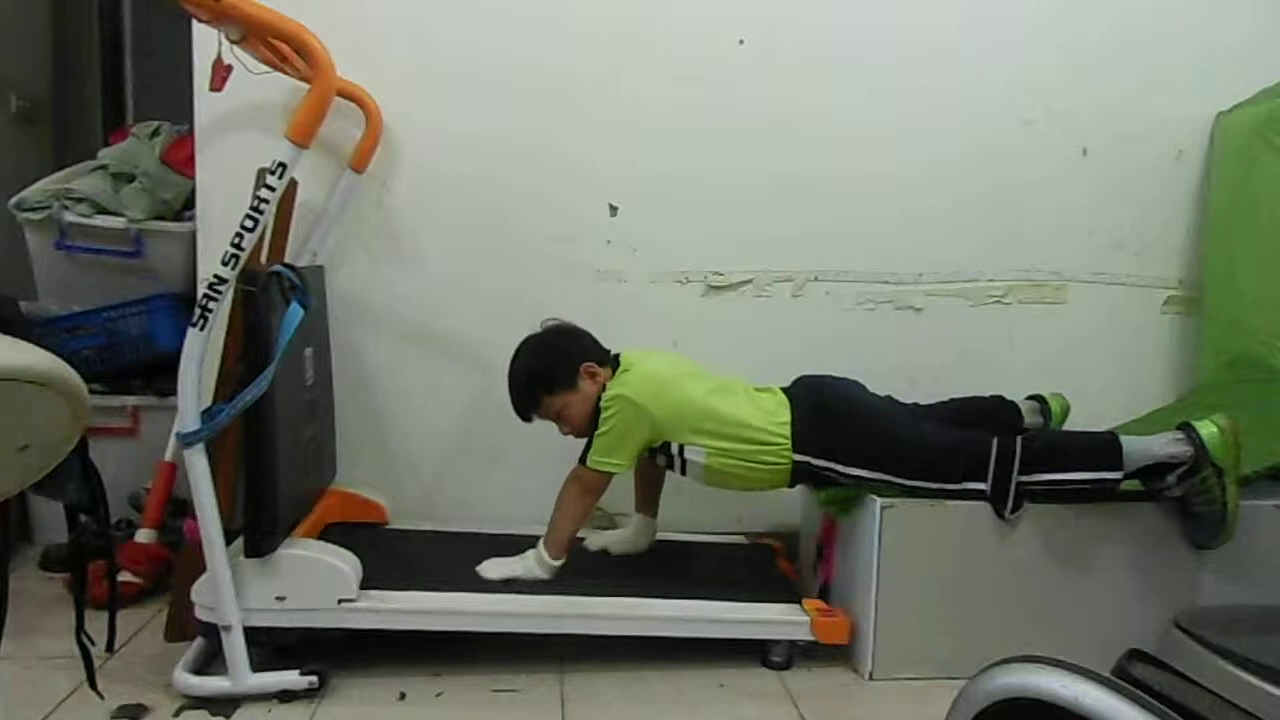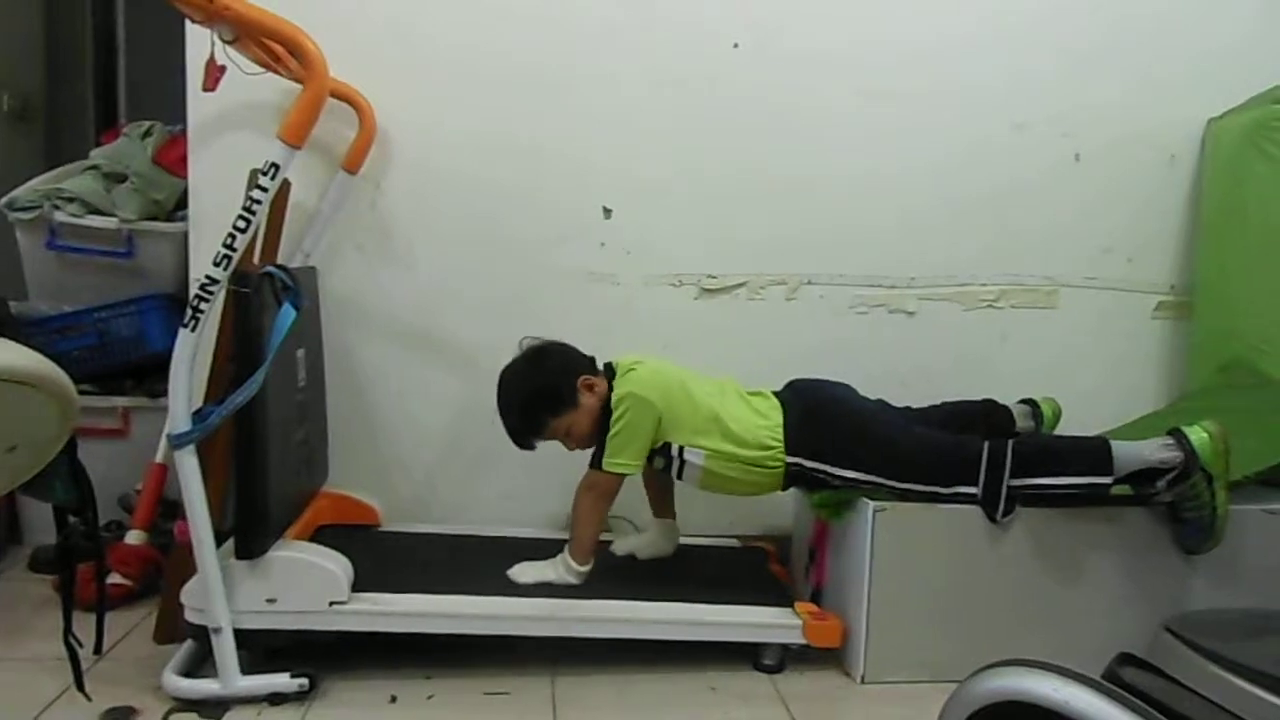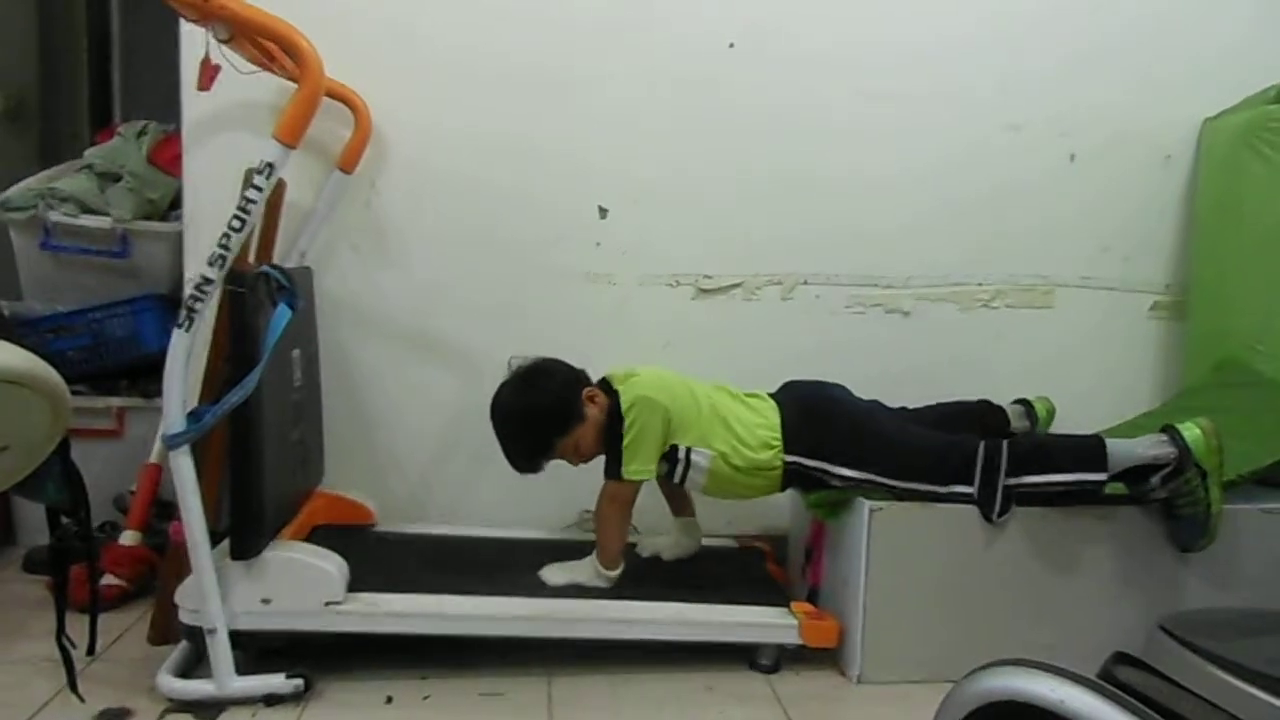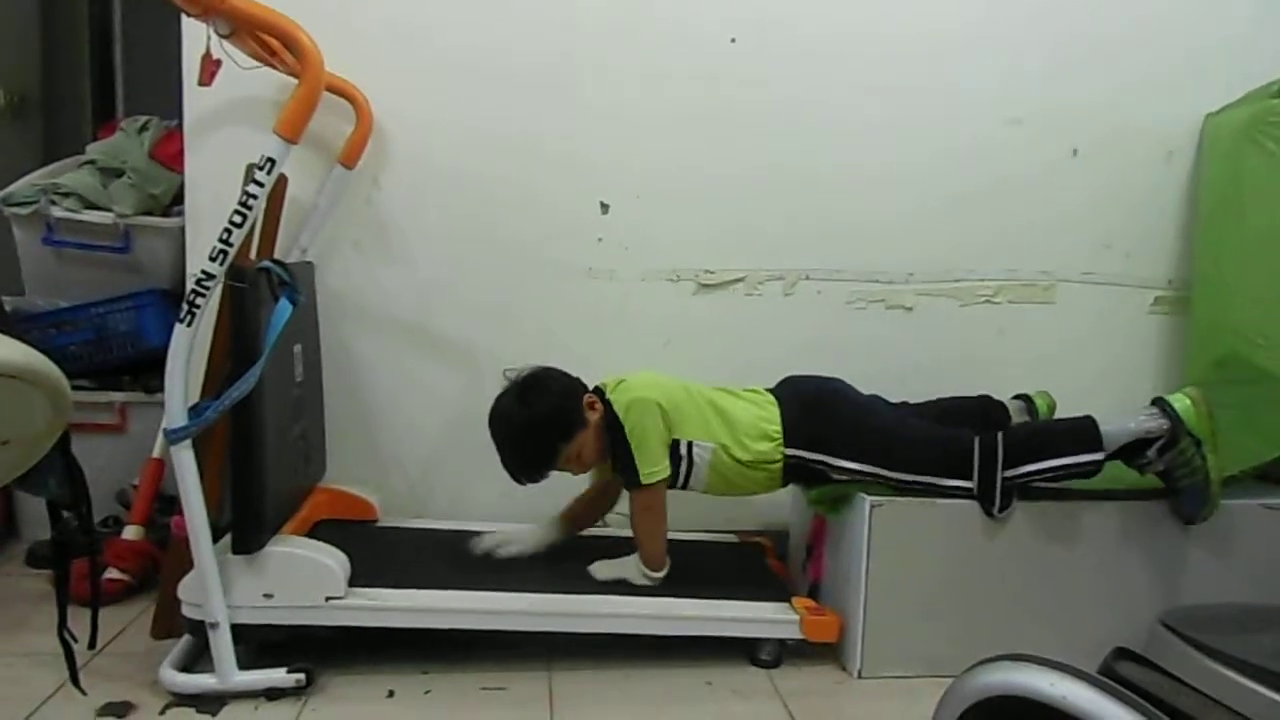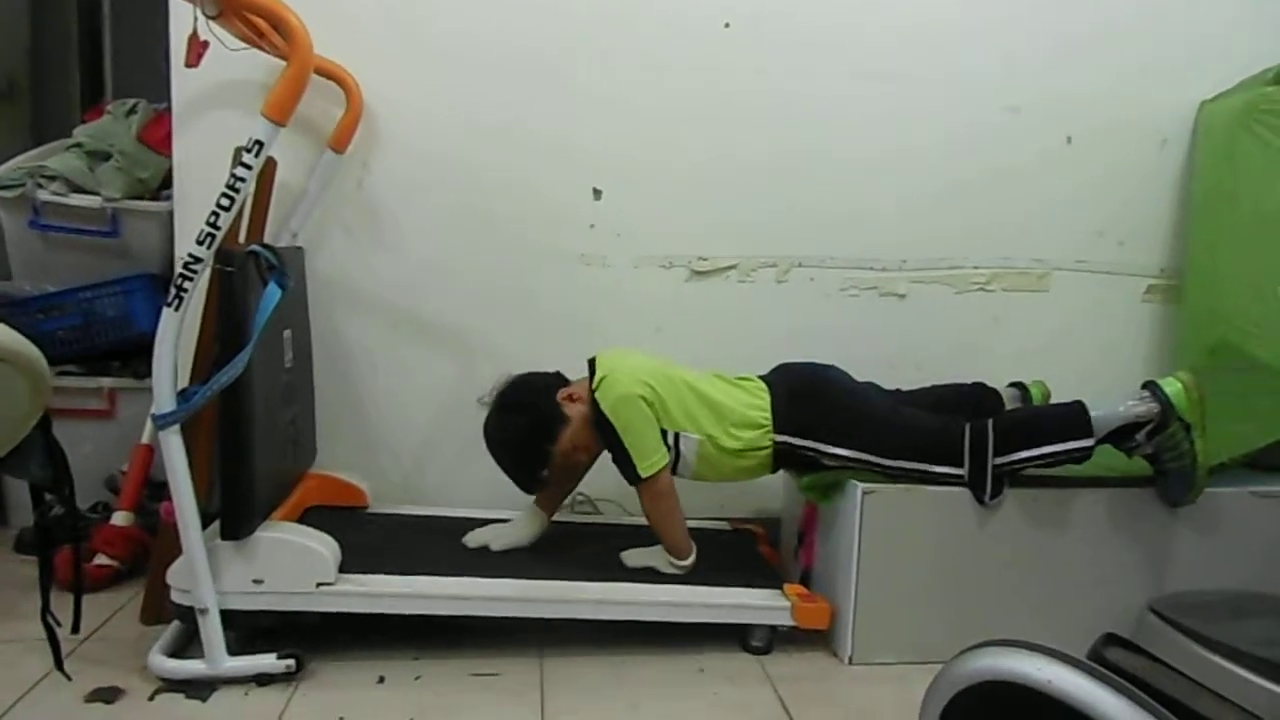
dt=0.5s
person 1, frame 1
left shoulder: (625, 396)
right shoulder: (638, 366)
left elbow: (584, 485)
right elbow: (652, 455)
left wrist: (542, 560)
right wrist: (640, 531)
left hip: (823, 438)
right hip: (812, 407)
left knee: (988, 468)
right knee: (929, 423)
left ankle: (1183, 452)
person 1, frame 2
left shoulder: (631, 394)
right shoulder: (631, 373)
left elbow: (597, 489)
right elbow: (658, 458)
left wrist: (571, 565)
right wrist: (662, 534)
left hip: (815, 442)
right hip: (804, 411)
left knee: (977, 472)
right knee: (921, 428)
left ankle: (1173, 458)
person 1, frame 3
left shoulder: (634, 400)
right shoulder: (621, 391)
left elbow: (616, 499)
right elbow: (670, 460)
left wrist: (599, 568)
right wrist: (684, 531)
left hip: (813, 439)
right hip: (800, 415)
left knee: (978, 472)
right knee: (917, 428)
left ankle: (1164, 454)
right ankle: (1016, 416)
person 1, frame 4
left shoulder: (632, 406)
right shoulder: (614, 407)
left elbow: (649, 507)
right elbow: (604, 496)
left wrist: (644, 566)
right wrist: (543, 534)
left hip: (814, 433)
right hip: (798, 410)
left knee: (978, 466)
right knee: (921, 425)
left ankle: (1156, 429)
right ankle: (1015, 412)
person 1, frame 5
left shoulder: (618, 398)
right shoulder: (601, 373)
left elbow: (656, 488)
right elbow: (568, 465)
left wrist: (677, 556)
right wrist: (530, 522)
left hip: (803, 421)
right hip: (791, 397)
left knee: (968, 452)
right knee: (909, 410)
left ankle: (1146, 412)
right ankle: (1009, 398)
